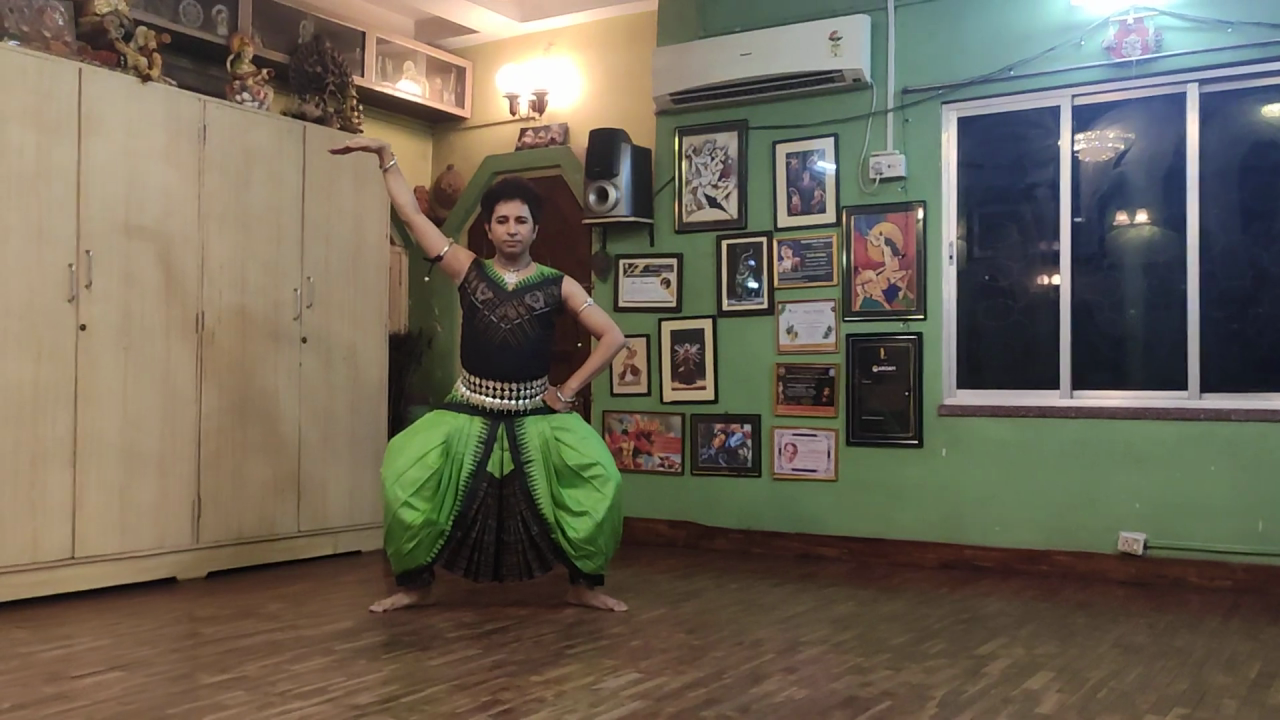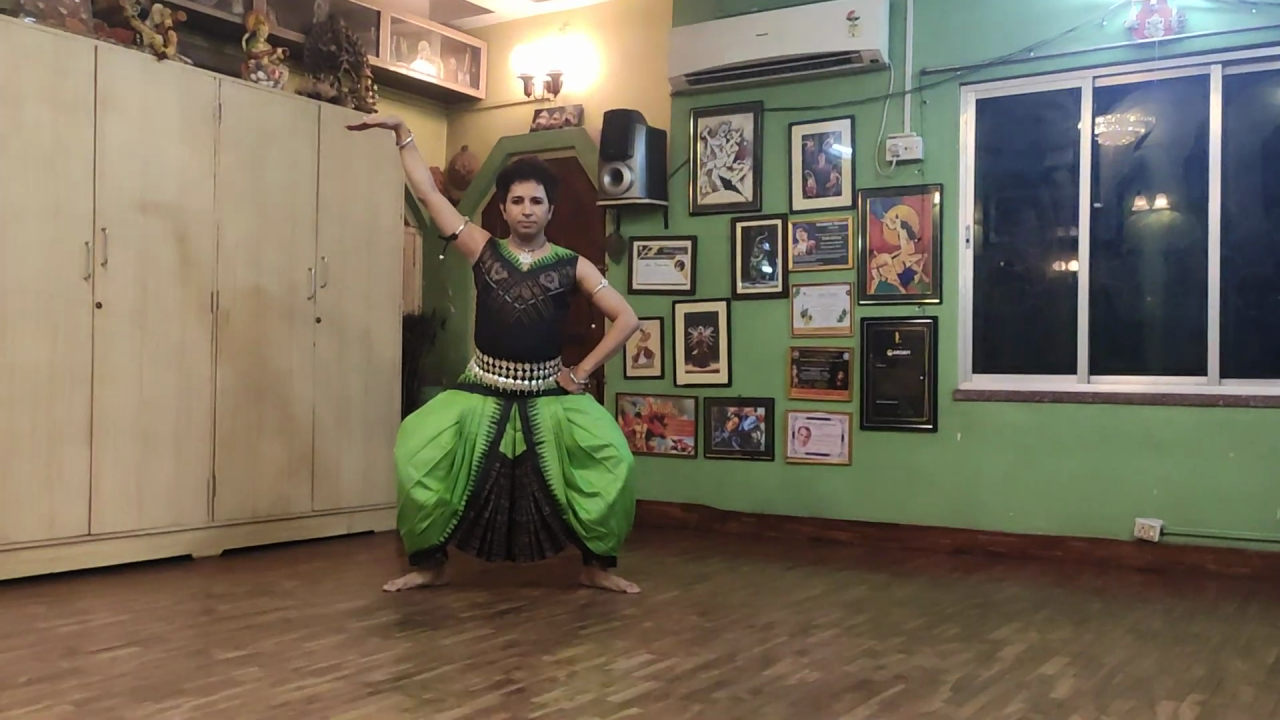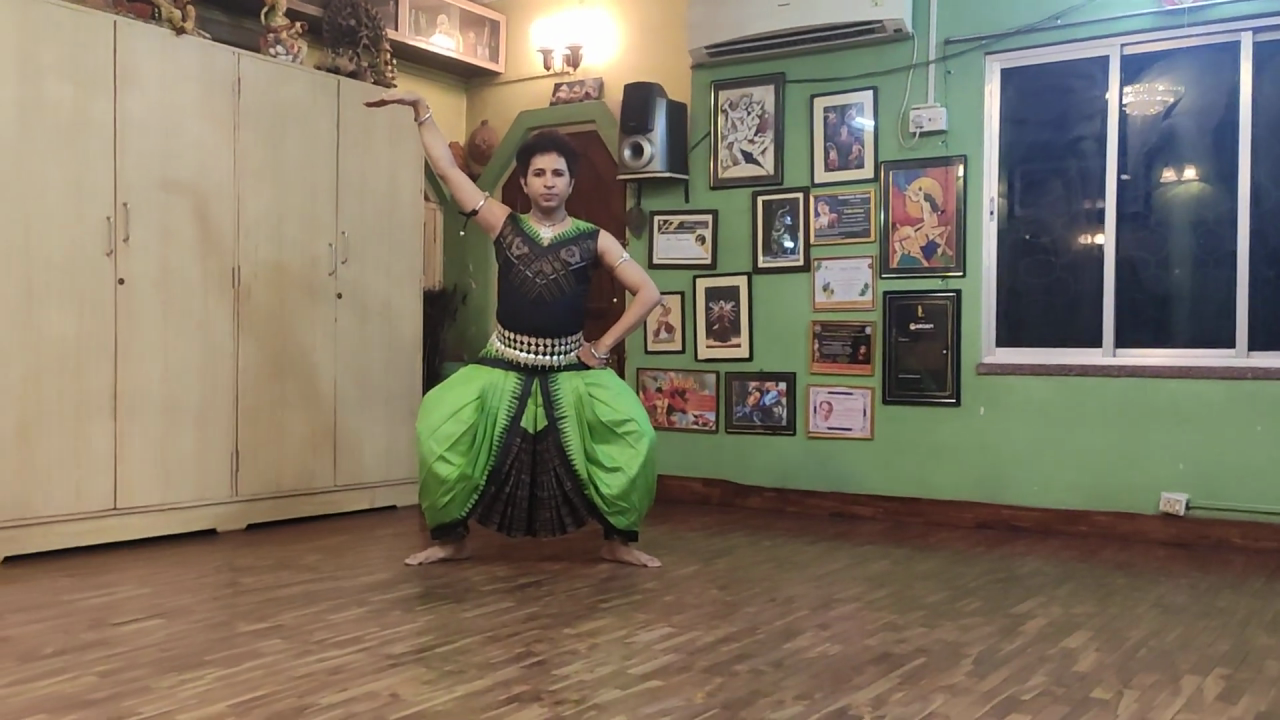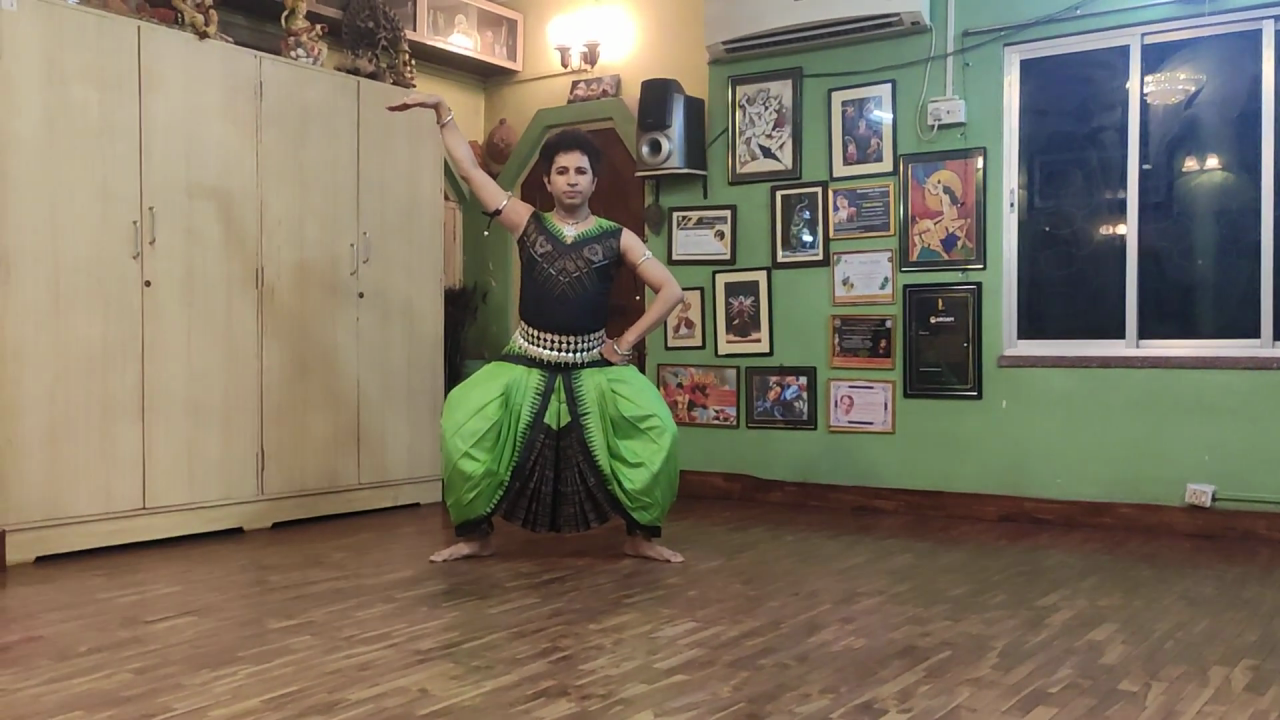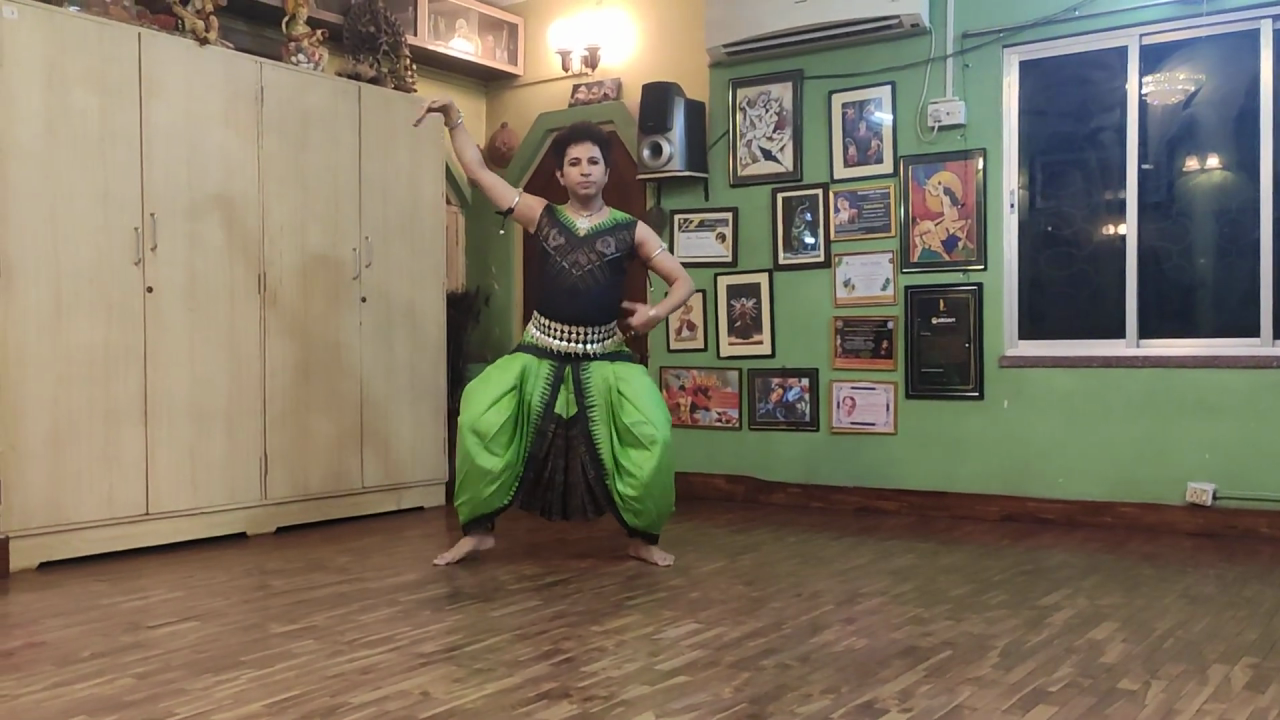
dt=1s
person 1, frame 1
left shoulder: (558, 285)
right shoulder: (468, 271)
left elbow: (612, 336)
right elbow: (411, 214)
left wrist: (569, 389)
right wrist: (385, 153)
left hip: (536, 414)
right hip: (469, 412)
left knee: (600, 477)
right knee: (403, 472)
left ankle: (584, 583)
right ankle: (415, 583)
person 1, frame 2
left shoulder: (572, 266)
right shoulder: (482, 250)
left elbow: (626, 319)
right elbow: (428, 192)
left wrist: (582, 371)
right wrist: (402, 132)
left hip: (549, 394)
right hip: (482, 391)
left knee: (612, 459)
right knee: (415, 450)
left ankle: (596, 564)
right ankle: (429, 562)
person 1, frame 3
left shoulder: (594, 240)
right shoulder: (504, 225)
left elbow: (649, 293)
right elbow: (447, 169)
left wrist: (603, 346)
right wrist: (421, 108)
left hip: (571, 368)
right hip: (504, 365)
left knee: (634, 433)
right knee: (438, 424)
left ankle: (619, 539)
right ankle: (451, 536)
person 1, frame 4
left shoulder: (617, 238)
right shoulder: (527, 224)
left elbow: (671, 291)
right elbow: (470, 170)
left wrist: (626, 342)
right wrist: (442, 110)
left hip: (593, 365)
right hip: (528, 363)
left knee: (657, 429)
right knee: (462, 423)
left ankle: (641, 535)
right ankle: (475, 533)
person 1, frame 5
left shoulder: (630, 230)
right shoulder: (541, 215)
left elbow: (681, 279)
right elbow: (479, 172)
left wrist: (657, 308)
right wrist: (451, 117)
left hip: (603, 357)
right hip: (540, 353)
left knee: (649, 433)
right knee: (479, 417)
left ankle: (642, 538)
right ankle: (479, 529)
